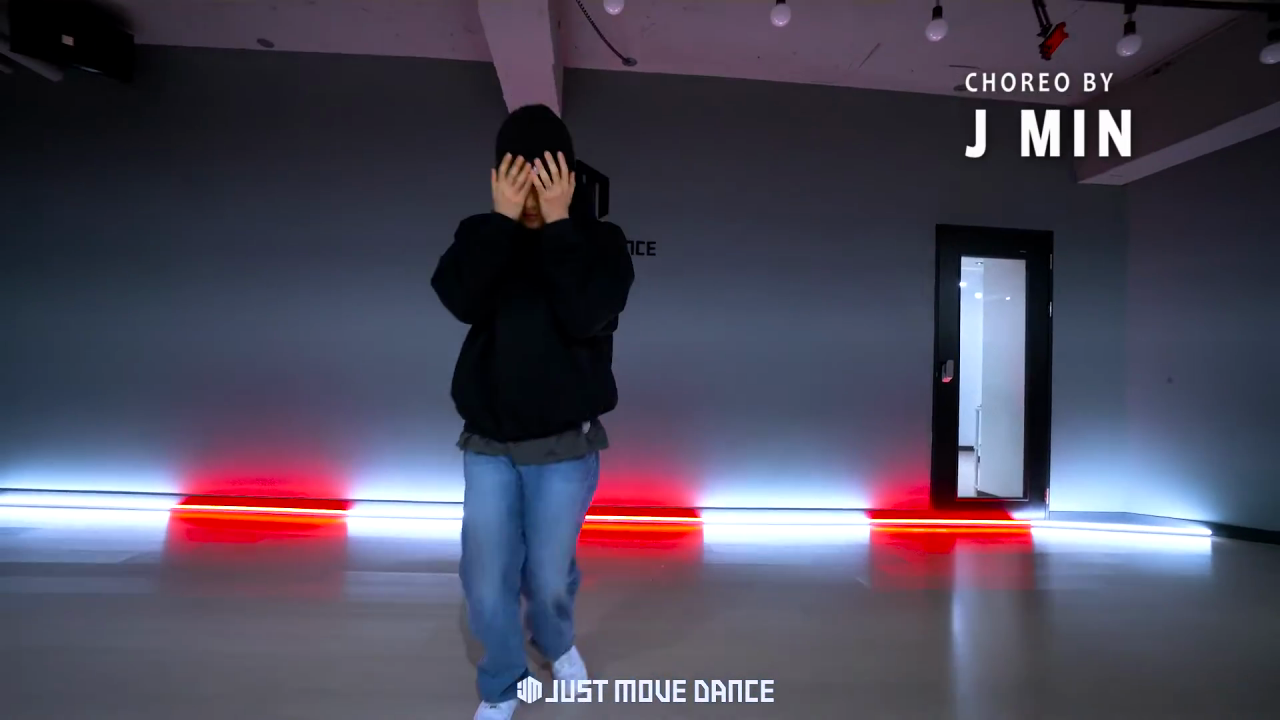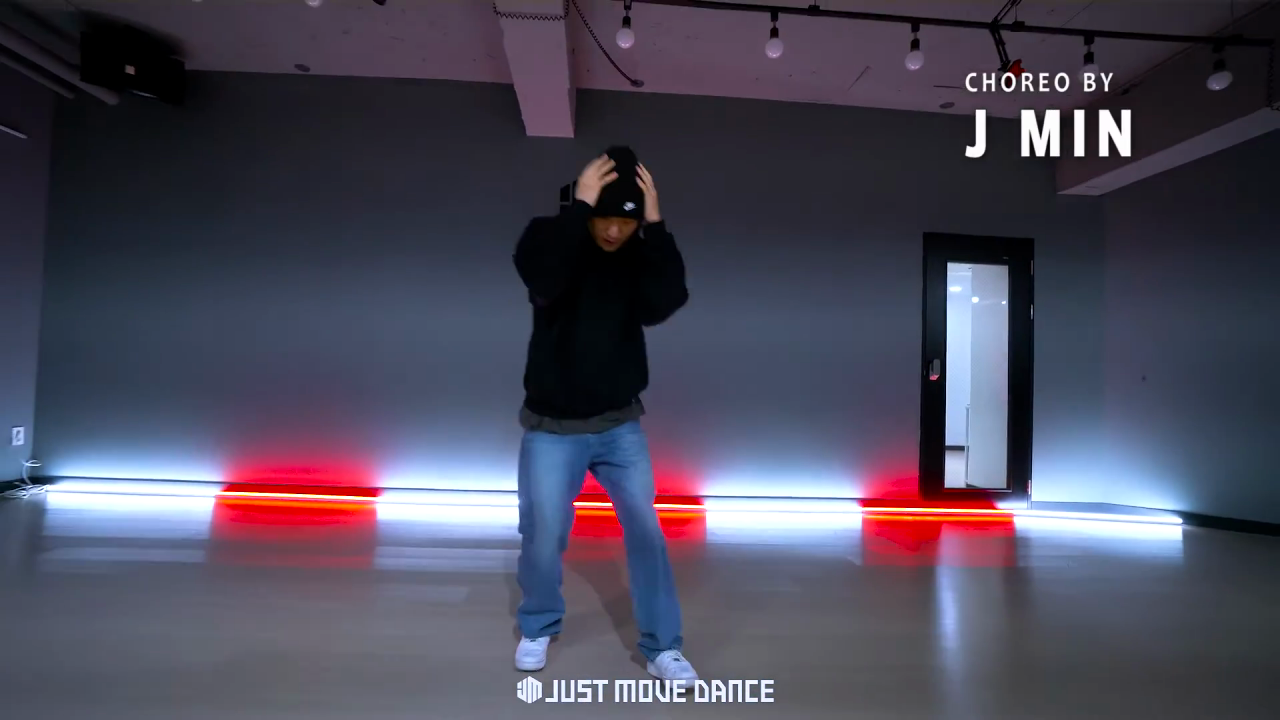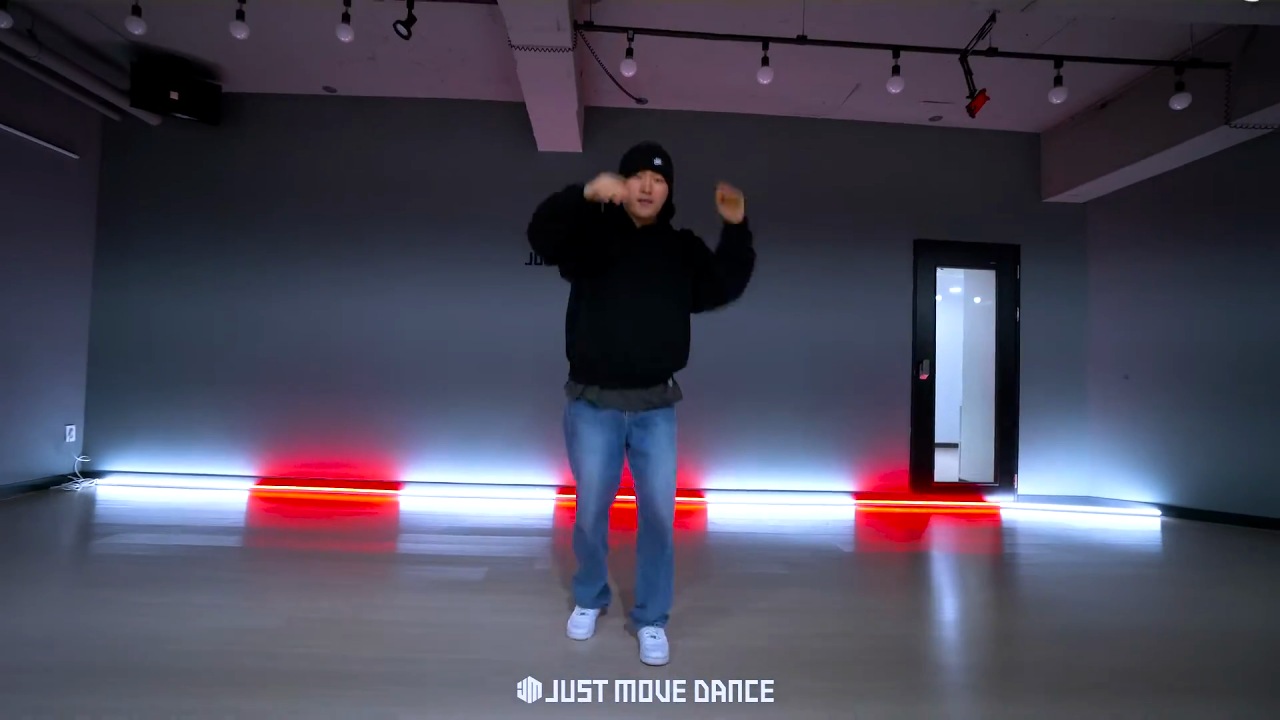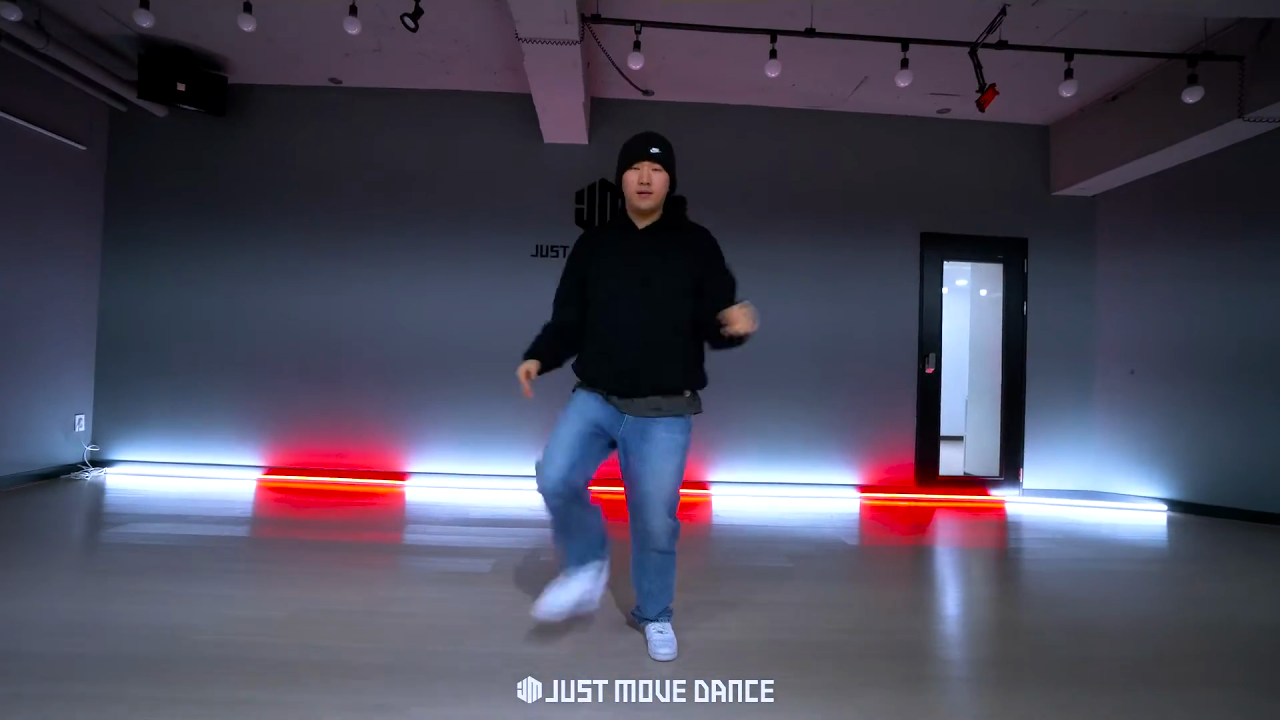
dt=0.5s
person 1, frame 1
left shoulder: (600, 242)
right shoulder: (480, 235)
left elbow: (585, 317)
right elbow: (461, 301)
left wrist: (559, 224)
right wrist: (501, 219)
left hip: (565, 447)
right hip: (489, 447)
left knee: (547, 582)
right knee: (487, 581)
left ankle: (557, 644)
person 1, frame 2
left shoulder: (641, 257)
right shoulder: (550, 238)
left elbow: (664, 302)
right elbow: (545, 282)
left wrist: (656, 224)
right wrist: (580, 206)
left hip: (620, 424)
right hip: (551, 425)
left knee: (646, 534)
right knee: (545, 537)
left ankle: (662, 648)
right ankle: (537, 627)
person 1, frame 3
left shoulder: (682, 249)
right shoulder: (591, 235)
left elbow: (727, 286)
right elbow: (543, 234)
left wrist: (736, 226)
right wrist: (587, 194)
left hip: (654, 406)
right hip: (592, 402)
left knee: (657, 516)
right knee: (590, 513)
left ankle: (651, 620)
right ankle: (589, 599)
person 1, frame 4
left shoulder: (695, 246)
right shoulder: (594, 246)
left elbow: (715, 320)
right elbow: (569, 315)
left wrist: (737, 320)
right wrist: (541, 356)
left hip: (664, 410)
right hip: (596, 396)
left knee: (655, 524)
right knee: (555, 475)
left ankle: (654, 617)
right ankle: (587, 565)
